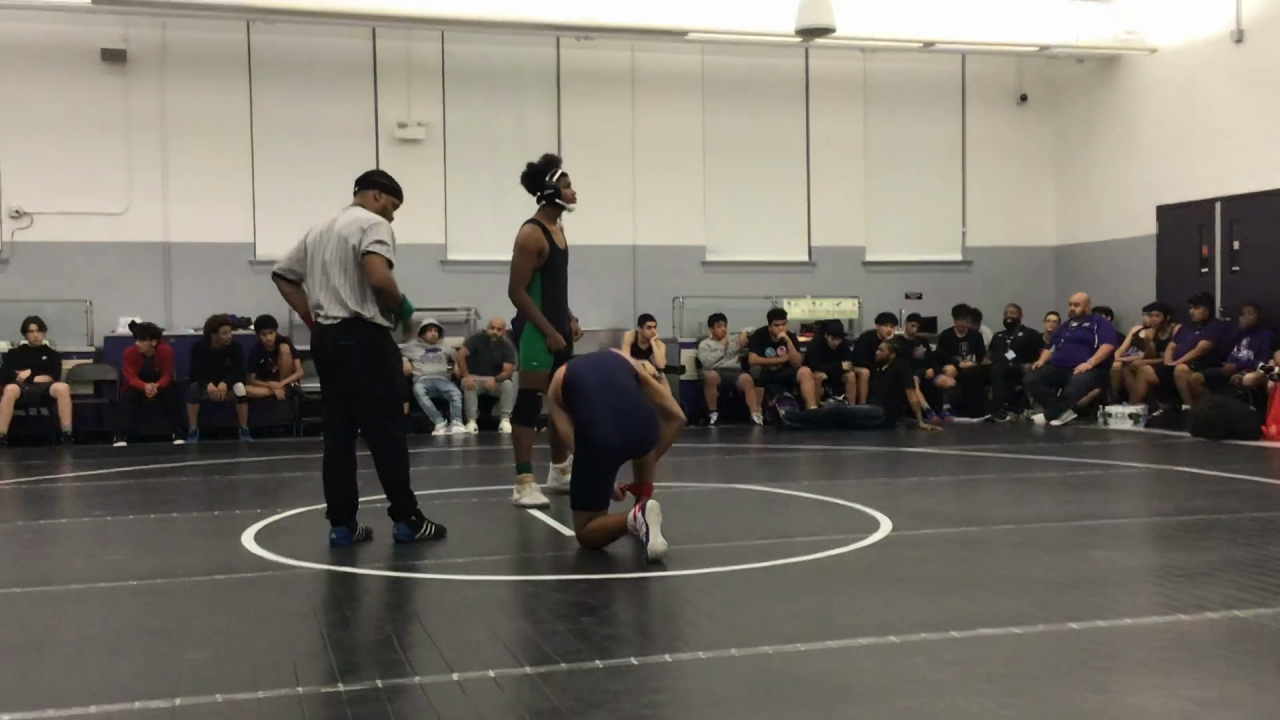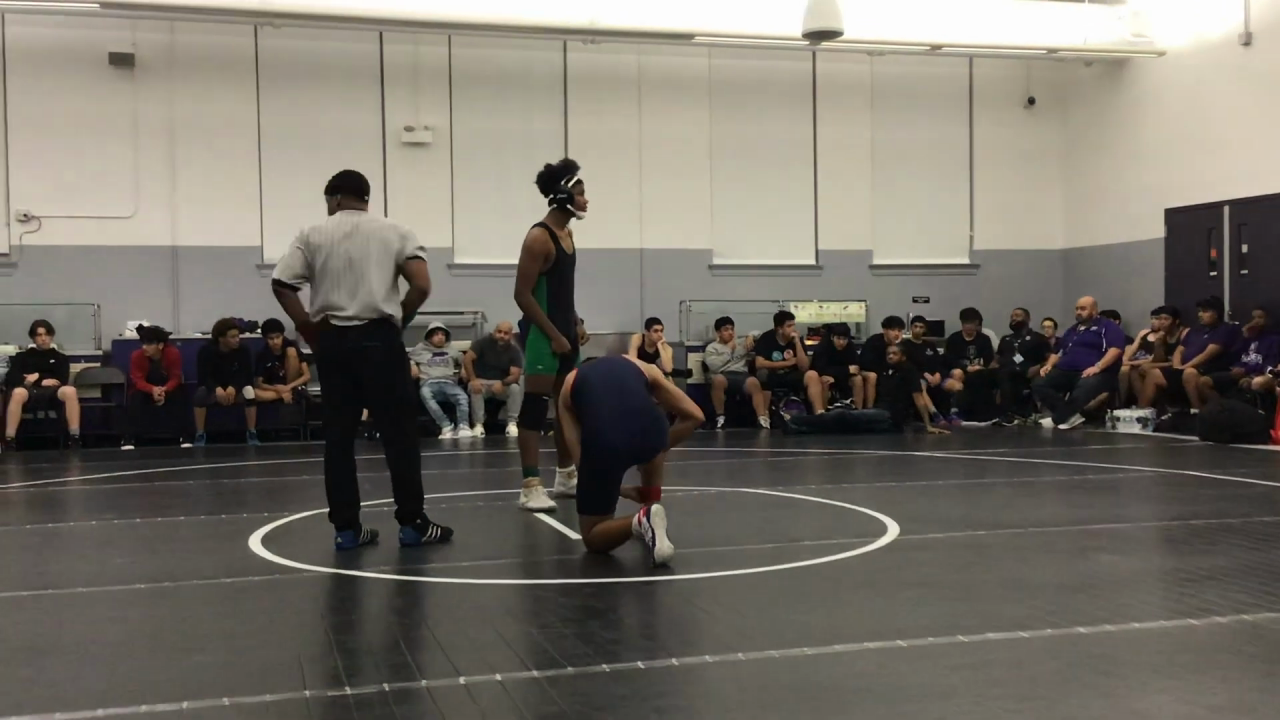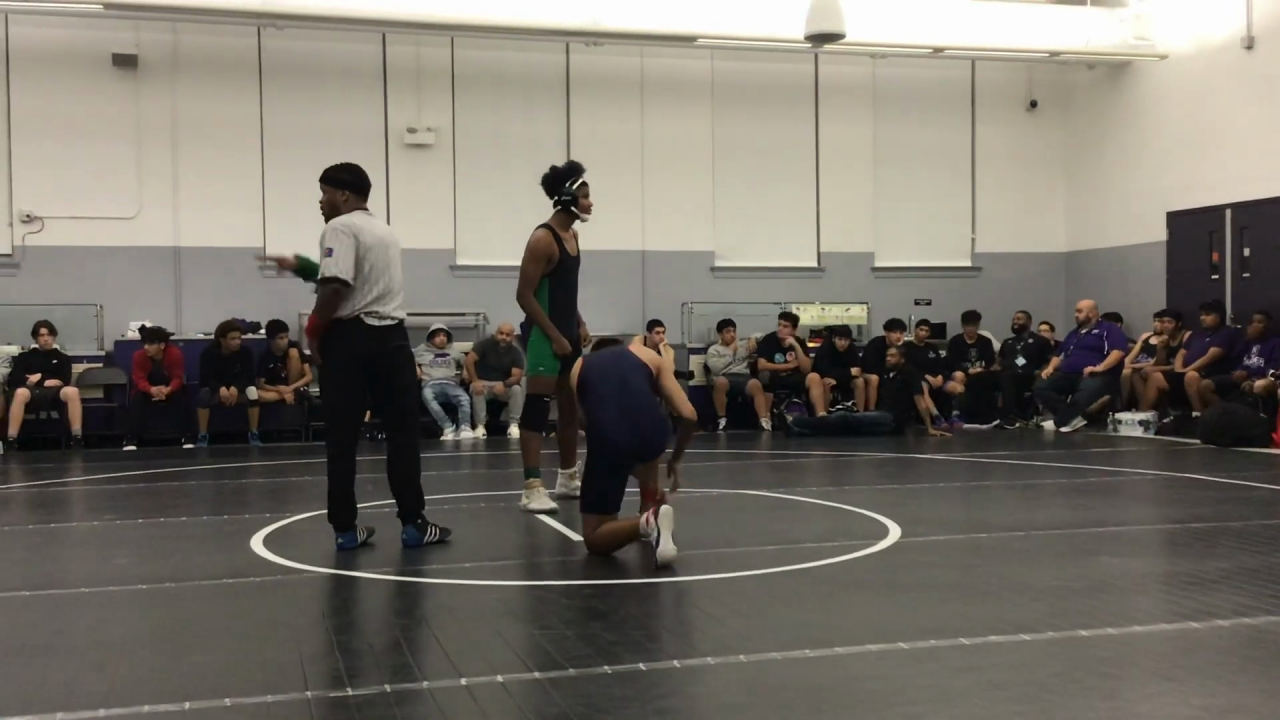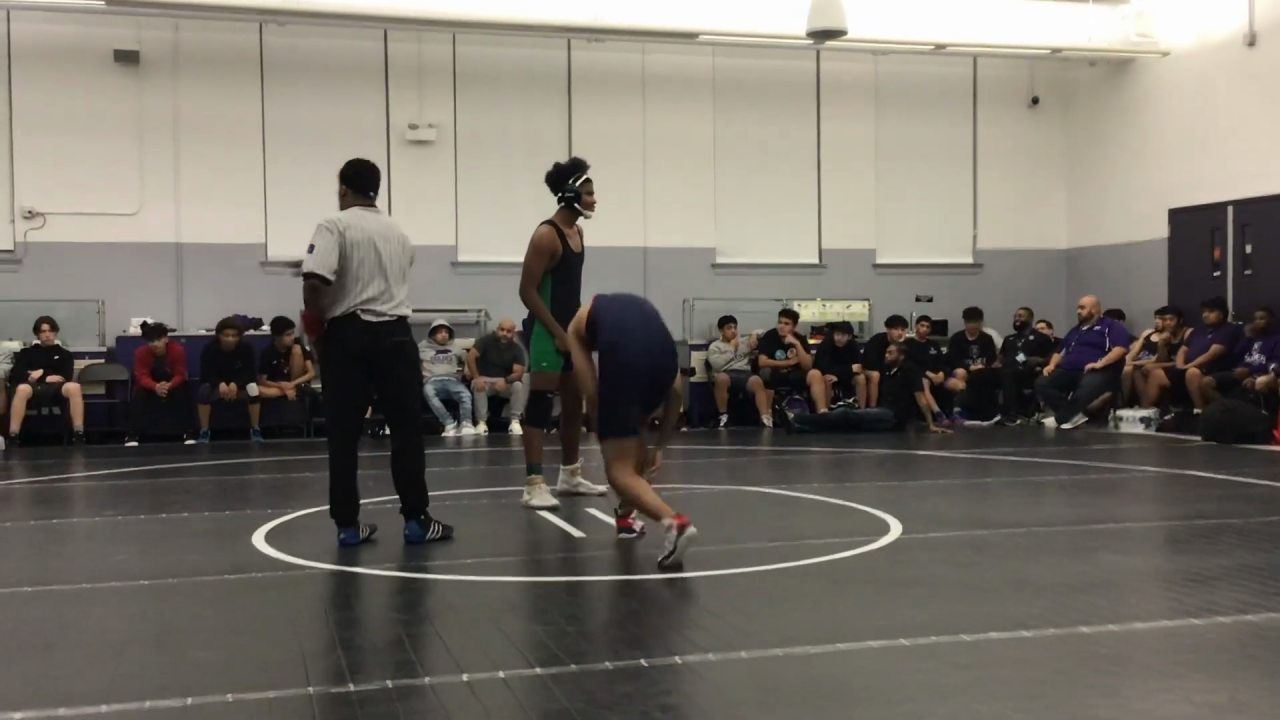
dt=0.5s
person 1, frame 1
left shoulder: (318, 230)
right shoulder: (372, 224)
left elbow: (282, 275)
right elbow: (379, 279)
left wrist: (312, 318)
right wrist: (402, 309)
left hip: (326, 338)
right hip: (363, 338)
left knee: (338, 433)
right knee: (386, 431)
left ankle: (342, 523)
right ankle: (406, 519)
person 1, frame 2
left shoulder: (312, 235)
right shoulder: (393, 232)
left elbow: (281, 285)
right elbow: (422, 285)
left wrist: (308, 329)
right wrist: (399, 317)
left hip: (332, 340)
right hip: (378, 339)
left knee: (339, 437)
right knee: (399, 433)
left ankle: (346, 527)
right ankle: (413, 523)
person 1, frame 3
left shoulder: (341, 227)
right shoulder: (386, 232)
left elbow: (337, 284)
left wrist: (315, 327)
right wrist: (300, 265)
left hip: (348, 339)
right hip: (392, 338)
left knee: (342, 438)
right knee: (402, 432)
left ankle: (345, 528)
right ankle: (413, 523)
person 1, frame 4
left shoulder: (334, 226)
right shoulder: (398, 232)
left elbow: (315, 281)
left wrist: (314, 323)
left hip: (346, 335)
right hip: (395, 335)
left knee: (344, 434)
right knee: (407, 429)
left ankle: (348, 524)
right ankle: (416, 520)
person 2, frame 1
left shoulder: (557, 227)
right shoulder: (531, 234)
right elbow: (517, 292)
left wrist: (569, 319)
right wrist: (548, 332)
left hip: (558, 327)
right hip: (536, 331)
right knee: (529, 402)
left ankle: (560, 472)
right ankle: (524, 483)
person 2, frame 2
left shoulder: (567, 233)
right shoulder: (538, 237)
right elbow: (523, 294)
left wrist: (576, 323)
right wrist: (553, 335)
left hip: (565, 331)
right hip: (542, 334)
left knee: (568, 404)
right knee: (535, 406)
left ankle: (566, 476)
right ankle: (530, 486)
person 2, frame 3
left shoulder: (573, 235)
right shoulder: (543, 239)
right elbow: (525, 295)
left wrist: (579, 324)
right wrist: (554, 336)
left hip: (568, 332)
right hip: (545, 335)
left knee: (571, 407)
right knee: (537, 407)
left ankle: (568, 477)
right ankle: (532, 488)
person 2, frame 4
left shoulder: (577, 232)
right shoulder: (546, 235)
right elbow: (527, 291)
right wrist: (557, 332)
left hip: (572, 328)
right hip: (548, 331)
left knee: (575, 403)
right knee: (541, 404)
left ankle: (570, 475)
right ankle: (534, 485)
person 3, frame 1
left shoulder: (559, 380)
right shoulder: (625, 359)
left elbow: (575, 442)
right elbow: (676, 417)
left wrist: (607, 486)
right wrist: (652, 460)
left hip: (597, 436)
right hip: (643, 426)
left knee: (585, 534)
left ankle: (635, 518)
right ankle: (642, 508)
person 3, frame 2
left shoulder: (571, 382)
right shoulder: (639, 365)
left elbow: (581, 460)
right elbow: (695, 416)
left wrist: (623, 491)
left hip: (603, 442)
right hip: (649, 431)
left knee: (593, 538)
left ankle: (641, 521)
right ankle: (651, 509)
person 3, frame 3
left shoulder: (580, 367)
right shoulder: (648, 355)
right elbow: (688, 415)
right wrist: (675, 460)
left hip: (609, 439)
right hip: (653, 431)
left knee: (595, 540)
left ankle: (647, 522)
right ankle: (651, 513)
person 3, frame 4
left shoulder: (581, 322)
right shoulder: (642, 306)
left elbow: (592, 391)
right elbow: (675, 389)
left wrist: (607, 437)
right wrist: (657, 445)
left hip: (621, 358)
right hip: (662, 353)
left knee: (620, 471)
right knee: (636, 430)
left ankle: (674, 522)
right ankle: (628, 516)
